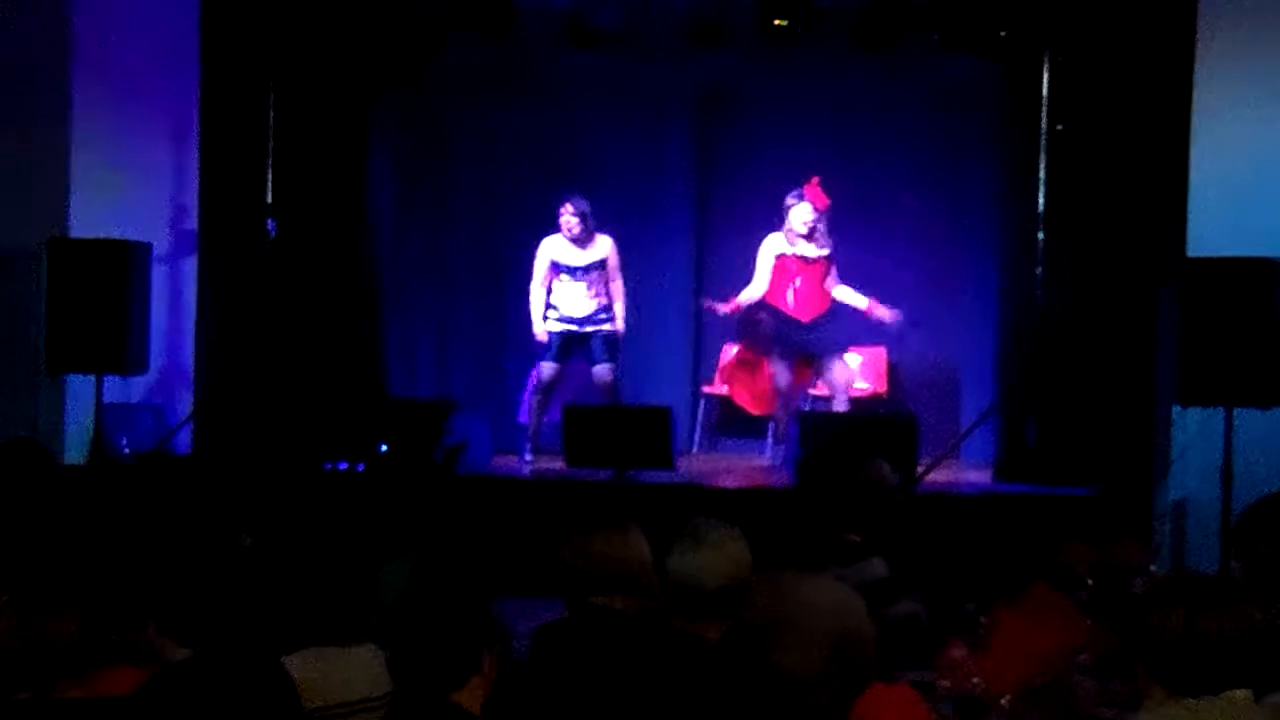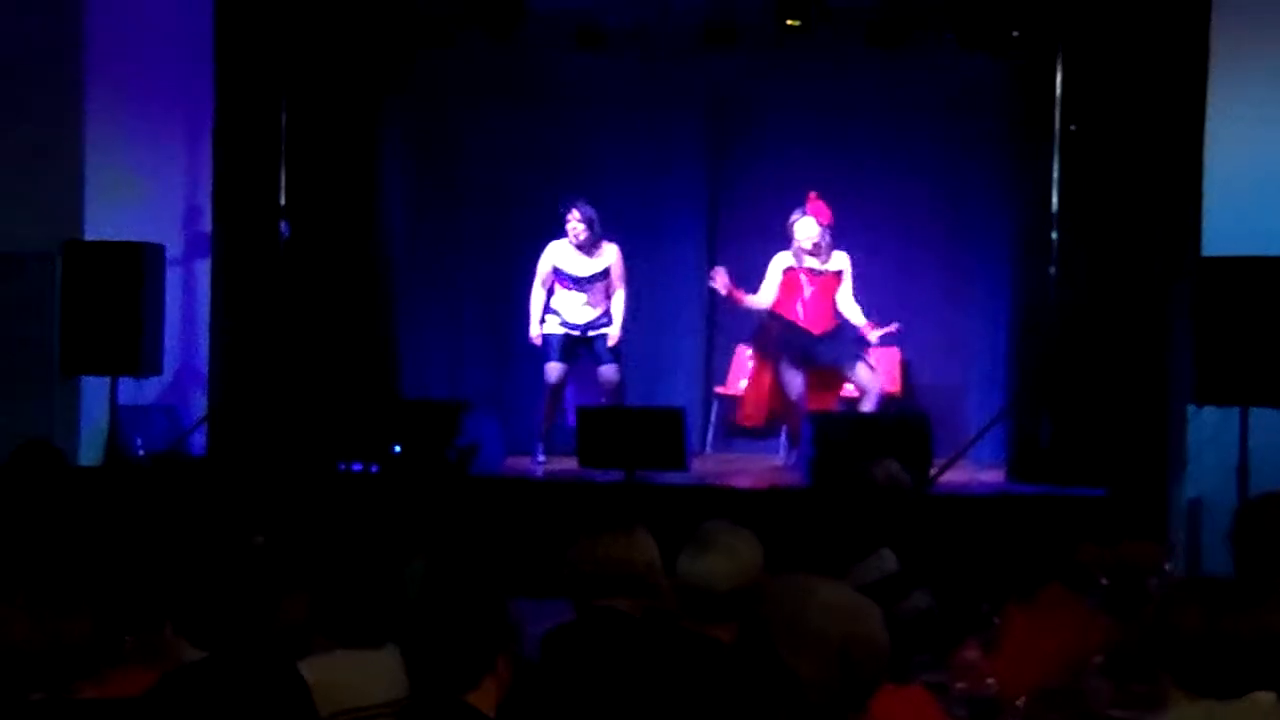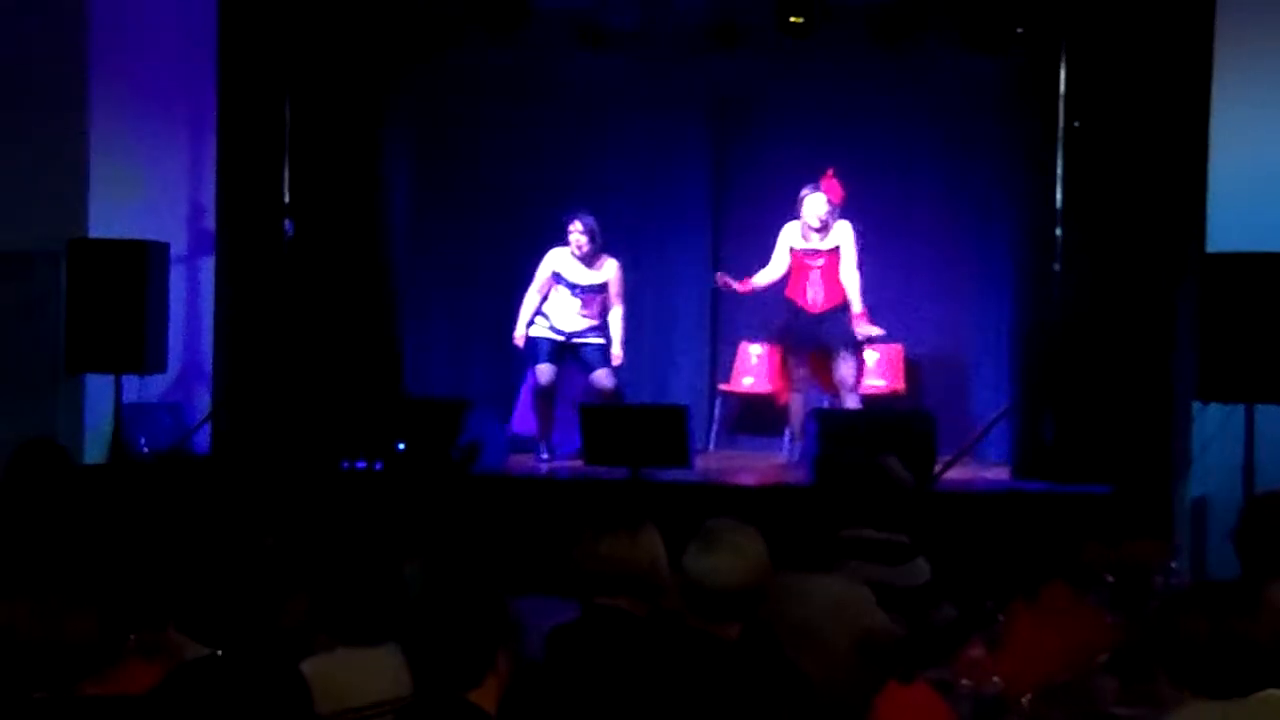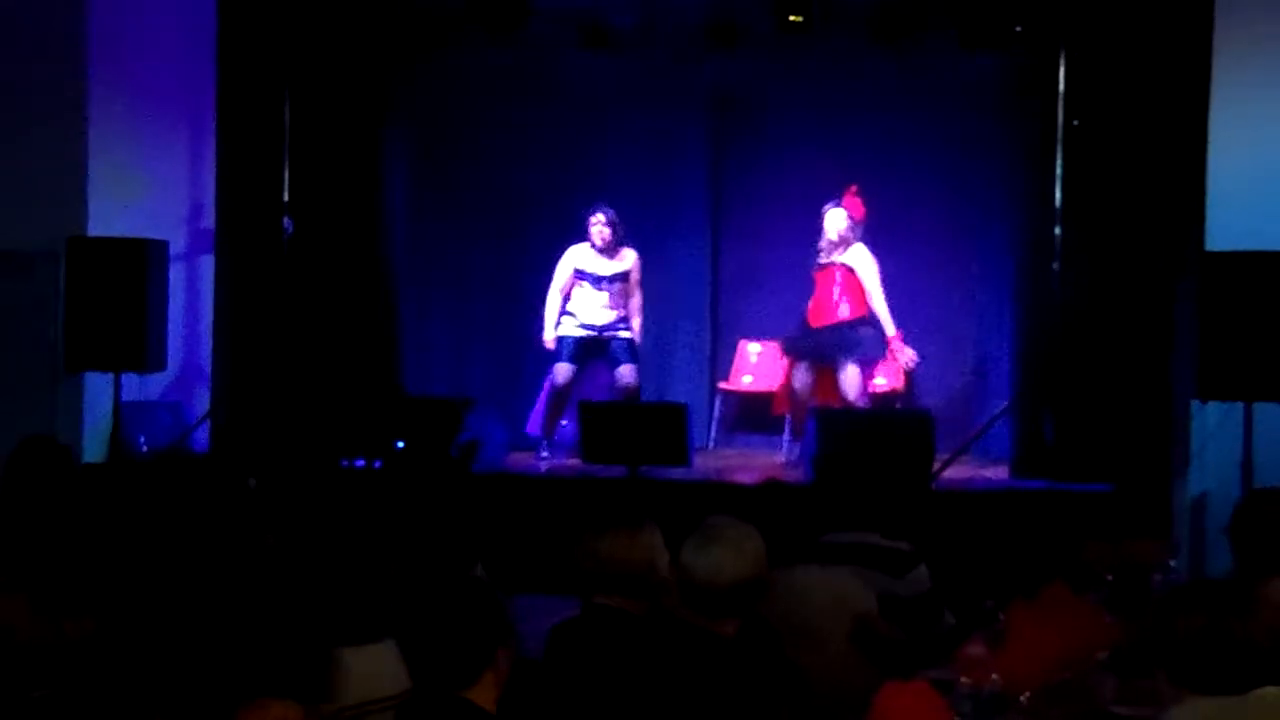
dt=0.5s
person 1, frame 1
left shoulder: (824, 245)
right shoulder: (773, 243)
left elbow: (834, 288)
right elbow: (758, 287)
left wrist: (871, 307)
right wrist: (732, 306)
left hip: (817, 326)
right hip: (778, 325)
left knee: (841, 387)
right knee: (784, 389)
person 1, frame 2
left shoulder: (840, 260)
right shoulder: (783, 260)
left elbow: (845, 303)
right elbow: (764, 300)
left wrist: (868, 329)
right wrist: (732, 293)
left hip: (828, 338)
right hip: (788, 337)
left knee: (873, 386)
right knee: (796, 398)
person 1, frame 3
left shoulder: (843, 230)
right shoulder: (791, 230)
left elbow: (850, 274)
right elbow: (775, 269)
left wrist: (858, 316)
right wrist: (743, 286)
left hip: (835, 317)
right hip: (798, 316)
left knee: (847, 382)
right knee: (799, 382)
person 1, frame 4
left shoulder: (857, 252)
right shoulder: (823, 255)
left elbow: (876, 298)
left wrist: (894, 339)
right wrist: (800, 336)
left hip: (849, 333)
right hip: (815, 334)
left knee: (850, 394)
right knee: (799, 388)
person 2, frame 1
left shoulder: (605, 244)
right shoulder: (550, 245)
left elbow: (615, 282)
right elbow: (538, 285)
left wrist: (620, 317)
right wrist: (537, 321)
left hip: (599, 325)
right hip: (558, 323)
left knee: (606, 382)
right knee: (545, 380)
right ankle: (529, 442)
person 2, frame 2
left shoulder: (610, 251)
right shoulder: (555, 249)
left elbow: (618, 291)
right elbow: (540, 288)
left wrist: (617, 325)
right wrist: (534, 323)
left hip: (600, 328)
right hip: (560, 326)
left knee: (611, 382)
right knee: (553, 382)
right ankle: (541, 444)
person 2, frame 3
left shoulder: (610, 267)
right shoulder: (556, 256)
left elbow: (616, 308)
right elbow: (535, 291)
left wrist: (617, 343)
right wrist: (521, 325)
left hip: (588, 336)
right hip: (548, 330)
left knee: (607, 385)
right knee: (544, 382)
right ankle: (544, 443)
person 2, frame 4
left shoulder: (629, 257)
right shoulder: (575, 254)
left elbow: (634, 297)
right elbow: (556, 292)
left wrist: (636, 330)
right wrist: (549, 328)
left hip: (616, 330)
right hip: (575, 327)
left knee: (630, 383)
right knee: (561, 381)
right ankle: (546, 441)
